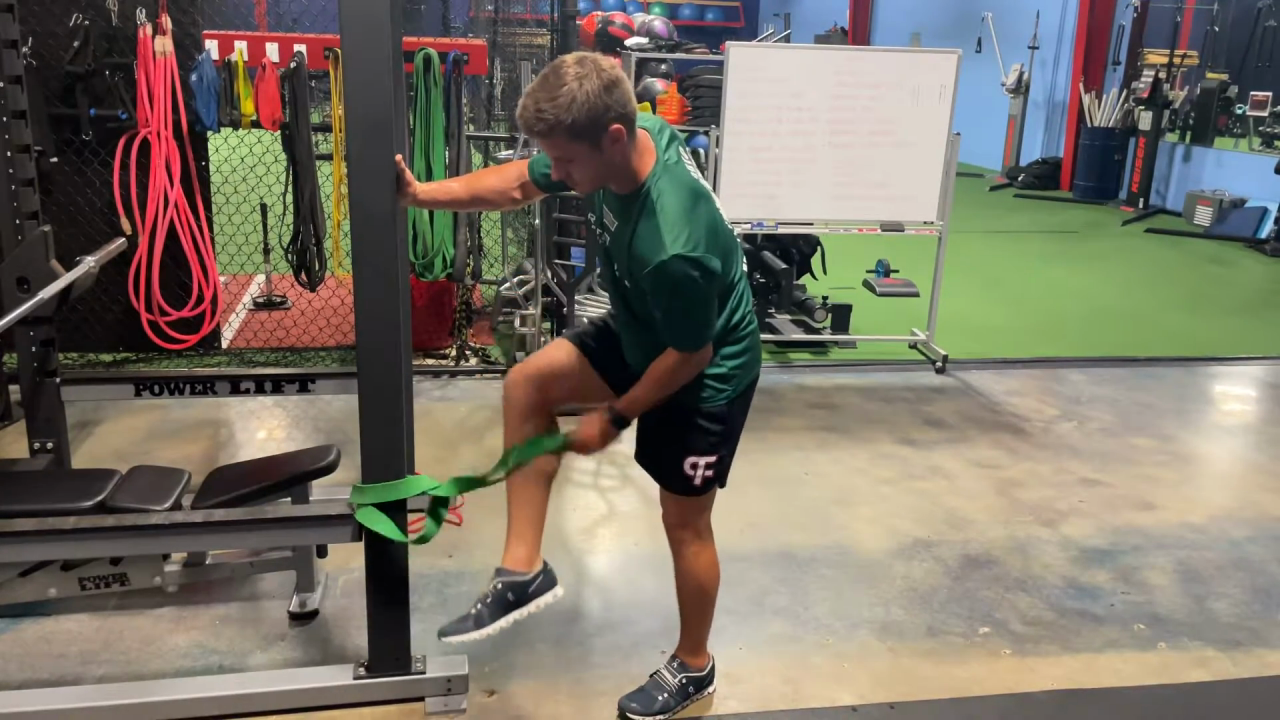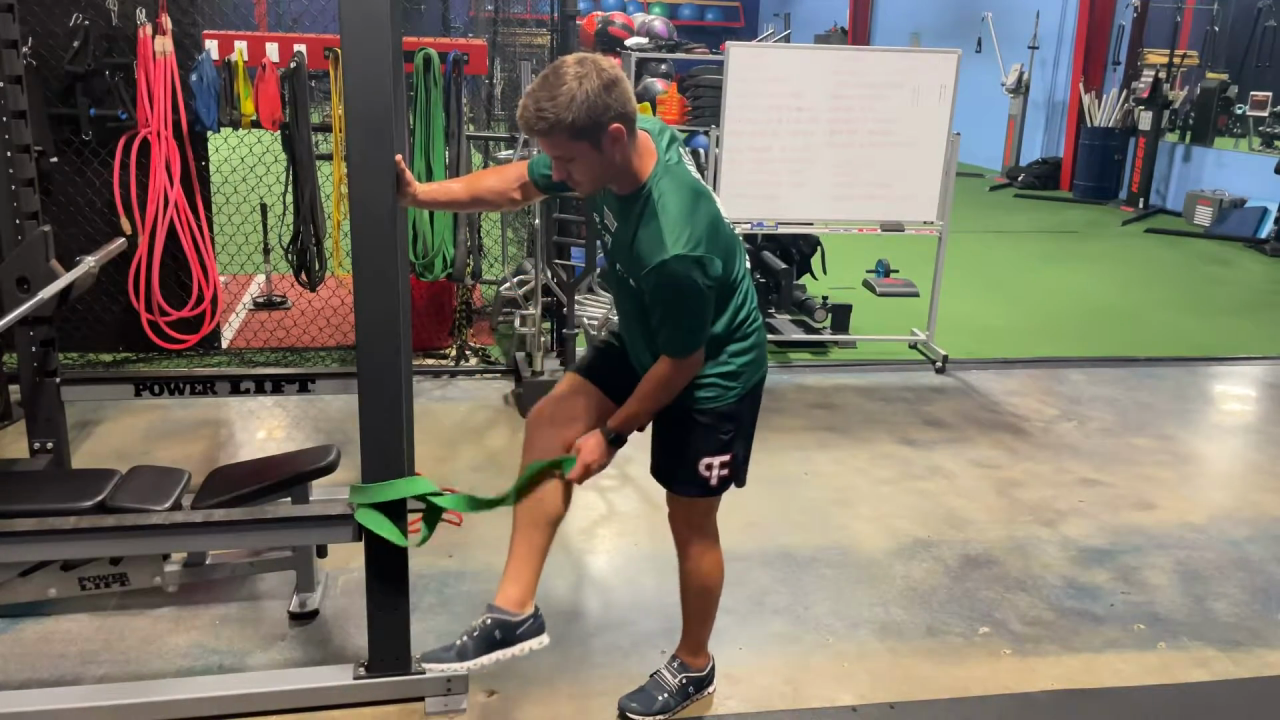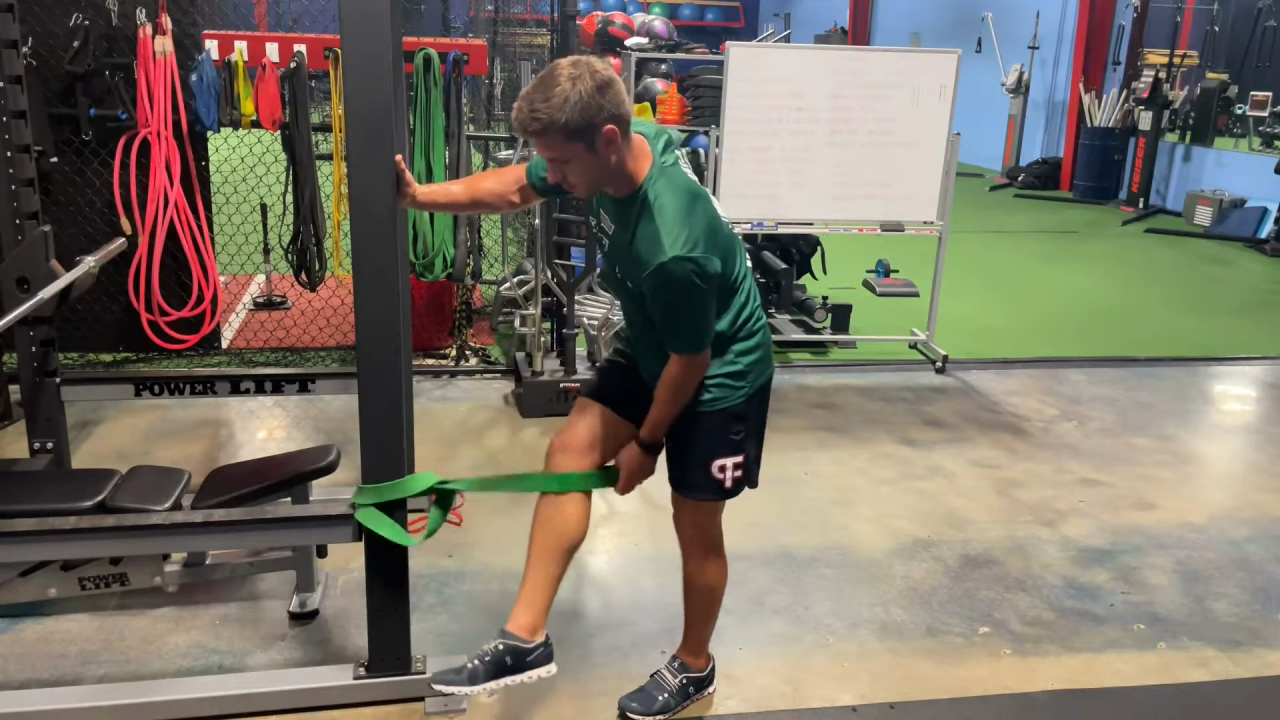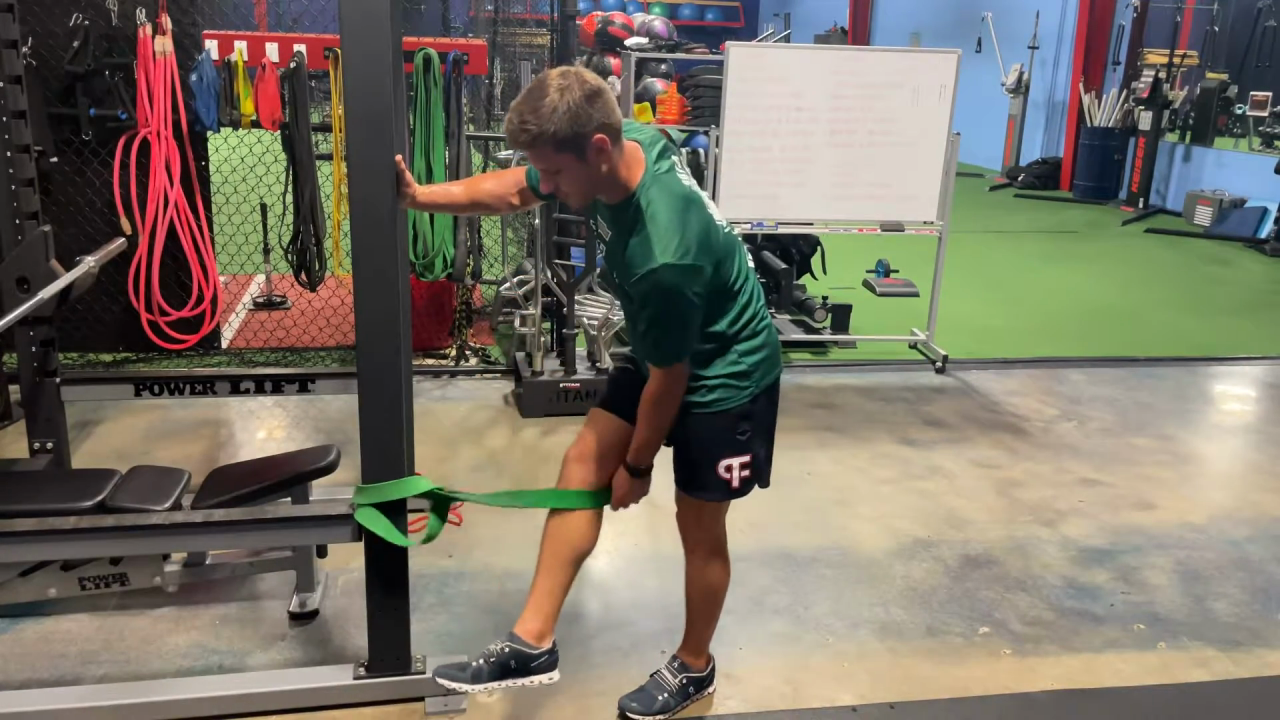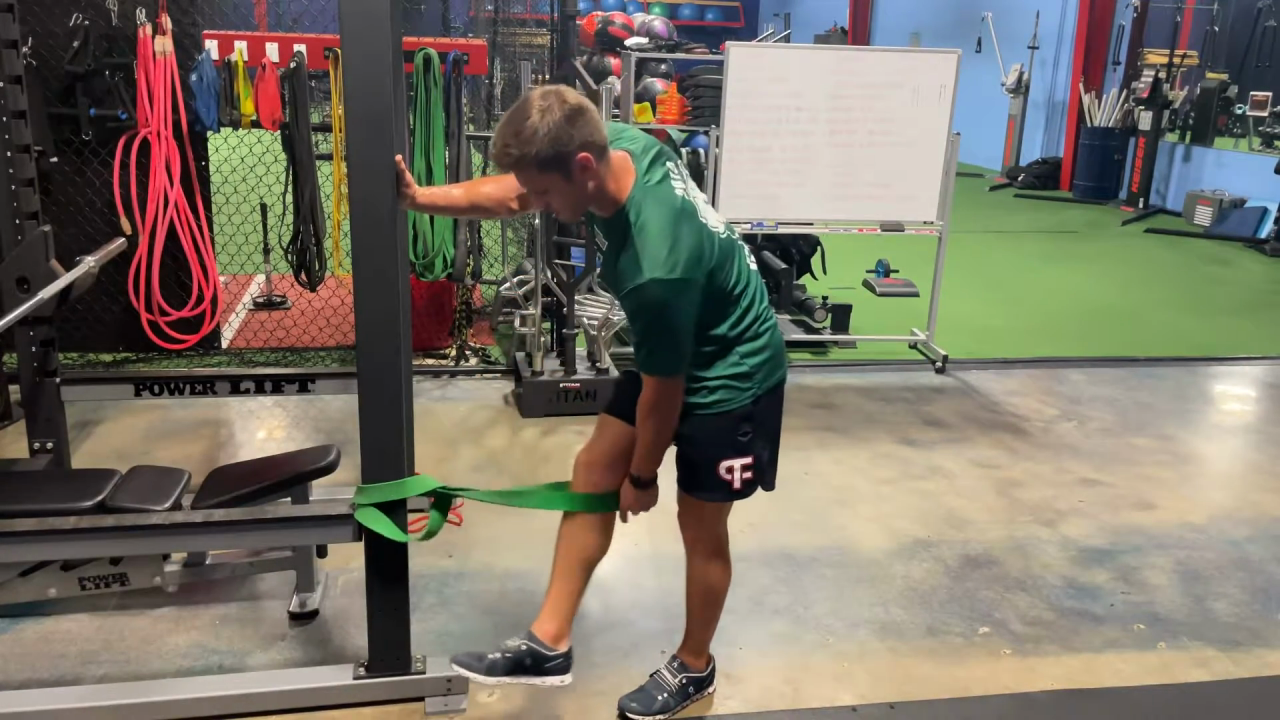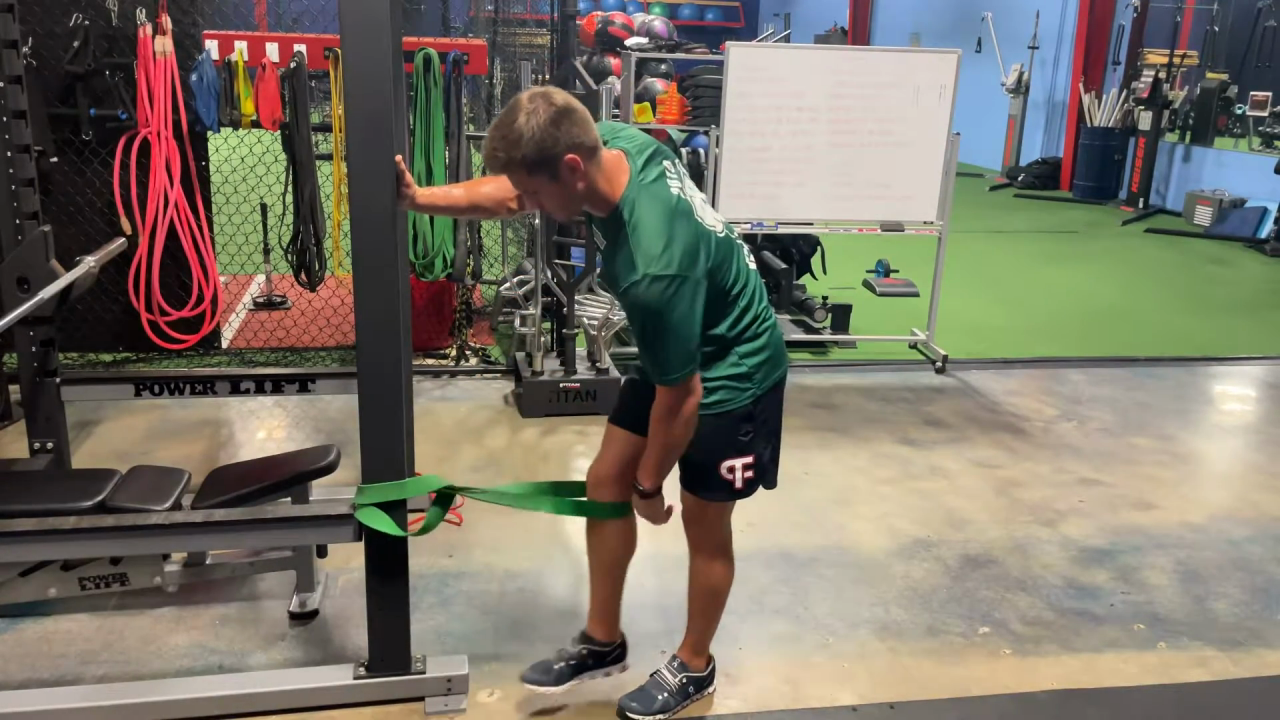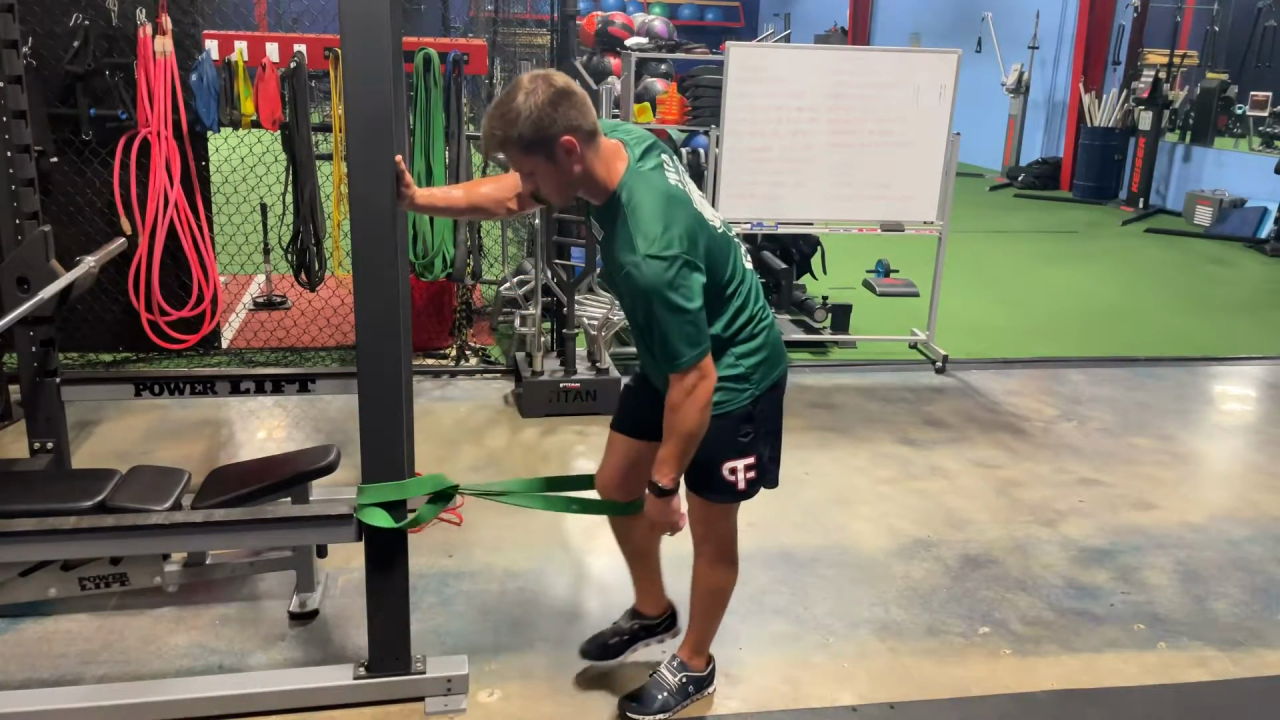
dt=0.2s
person 1, frame 1
left shoulder: (674, 247)
right shoulder: (622, 139)
left elbow: (689, 356)
right elbow: (518, 184)
left wrist: (612, 418)
right wrist: (422, 193)
left hip: (706, 374)
right hip: (639, 332)
left knee: (683, 521)
right knee: (526, 386)
left ankle: (693, 665)
right ankle: (524, 571)
person 1, frame 2
left shoulder: (675, 246)
right shoulder: (621, 141)
left elbow: (681, 363)
right elbow: (517, 185)
left wrist: (611, 435)
right wrist: (422, 193)
left hip: (712, 372)
right hip: (644, 341)
left knee: (689, 521)
right knee: (546, 423)
left ankle: (693, 666)
right ankle: (515, 611)
person 1, frame 3
left shoulder: (673, 248)
right shoulder: (618, 144)
left elbow: (689, 363)
right elbow: (514, 188)
left wrist: (644, 445)
right wrist: (421, 195)
left hip: (719, 375)
right hip: (649, 349)
left knee: (695, 524)
right knee: (567, 452)
left ankle: (693, 666)
right ankle: (525, 638)
person 1, frame 4
left shoulder: (664, 256)
right shoulder: (621, 145)
left elbow: (669, 379)
right elbow: (514, 190)
left wrist: (636, 466)
right wrist: (420, 196)
left hip: (725, 373)
right hip: (662, 352)
left knee: (698, 523)
right knee: (581, 463)
left ankle: (693, 666)
right ankle: (532, 643)
person 1, frame 5
left shoulder: (655, 267)
right shoulder: (619, 144)
left elbow: (664, 392)
right elbow: (513, 194)
left wrist: (642, 476)
right wrist: (421, 197)
left hip: (730, 374)
right hip: (672, 355)
left knee: (700, 524)
right knee: (592, 472)
left ankle: (693, 666)
right ankle: (546, 643)
person 1, frame 6
left shoulder: (653, 267)
right shoulder: (616, 143)
left elbow: (680, 395)
right elbow: (508, 195)
left wrist: (649, 485)
right wrist: (420, 197)
left hip: (730, 374)
right hip: (674, 356)
left knee: (703, 523)
right knee: (604, 483)
left ankle: (694, 664)
right ankle: (601, 640)
person 1, frame 7
left shoulder: (650, 252)
right shoulder: (616, 139)
left elbow: (694, 382)
right elbow: (509, 197)
left wrist: (663, 485)
right wrist: (419, 198)
left hip: (730, 373)
right hip: (671, 357)
left knee: (708, 523)
right knee: (614, 483)
left ankle: (694, 663)
right ankle: (652, 611)
